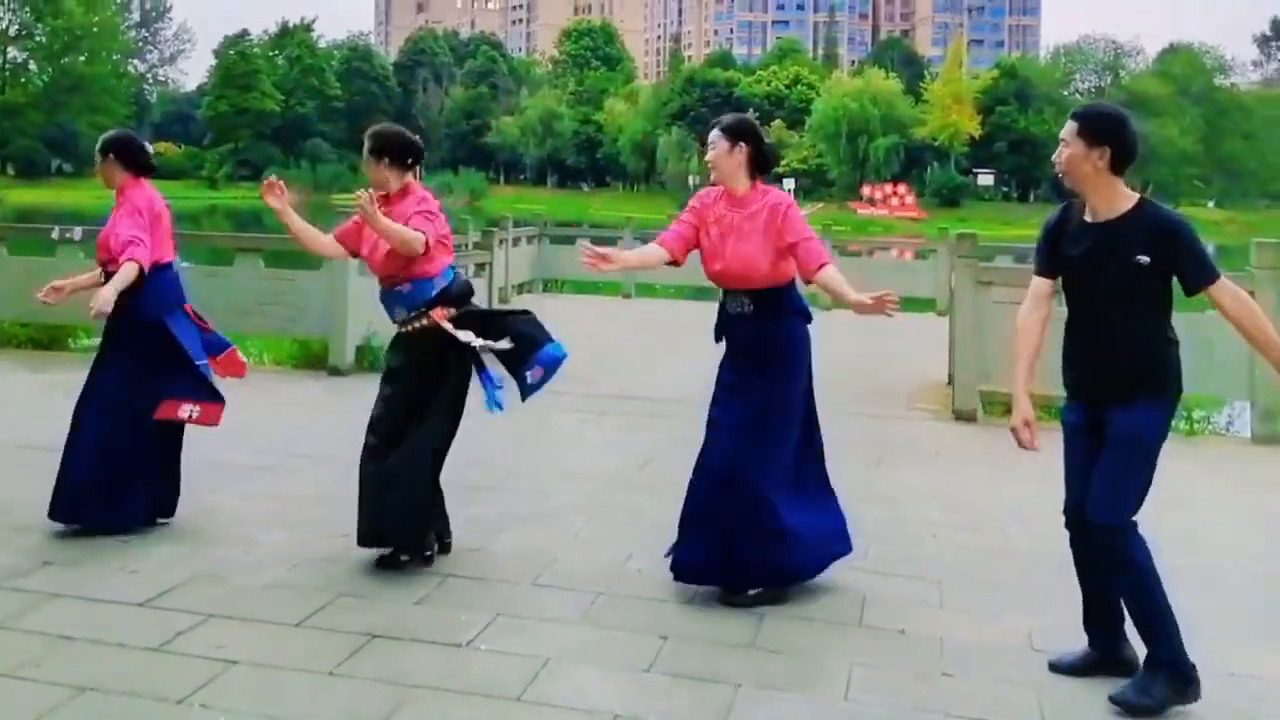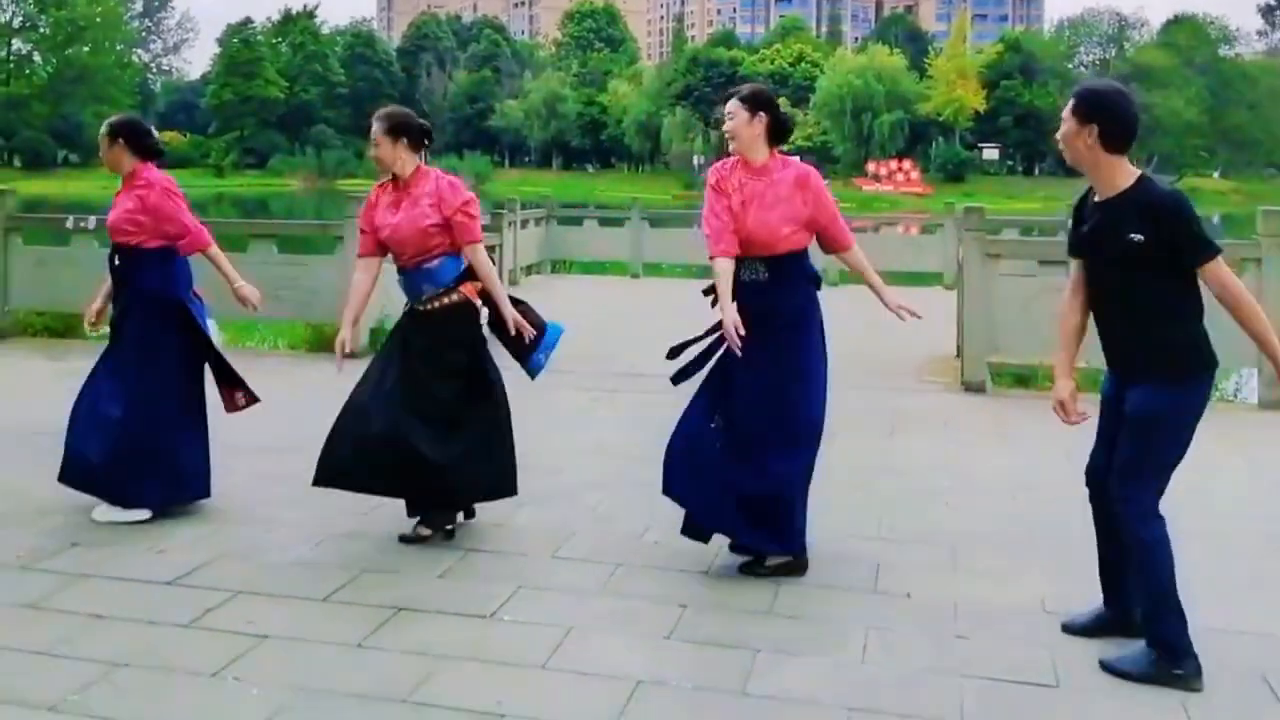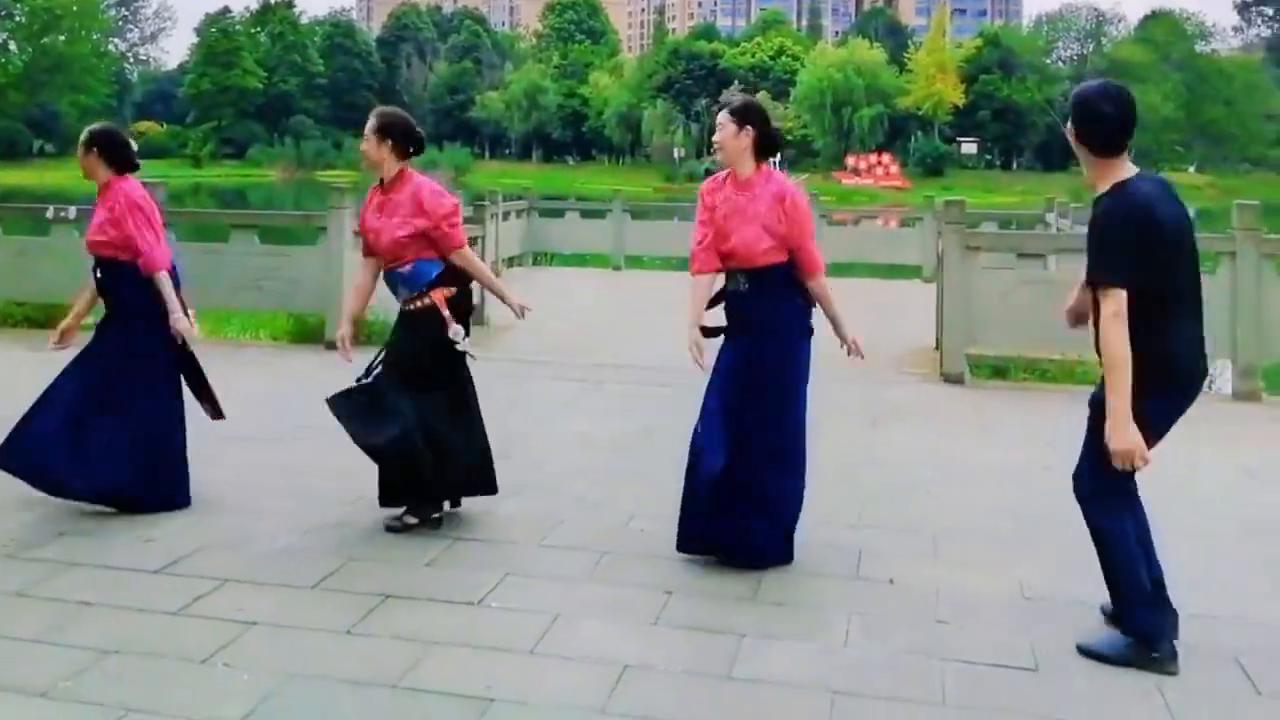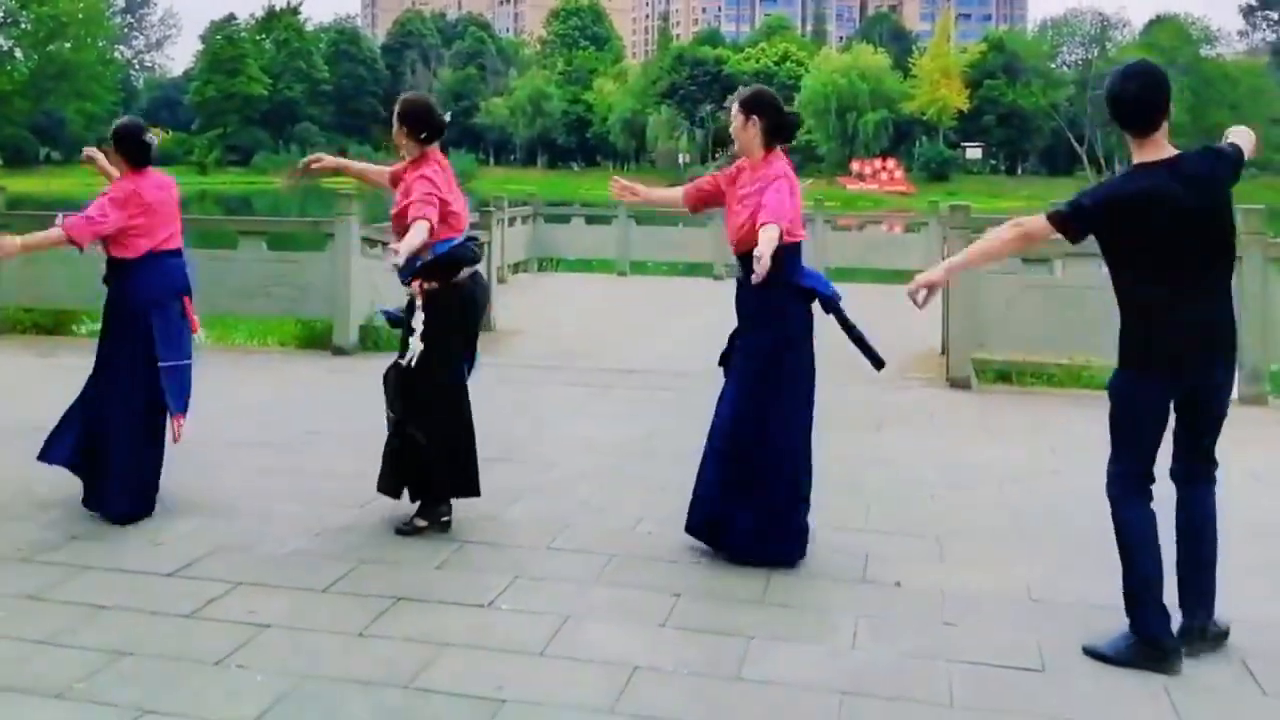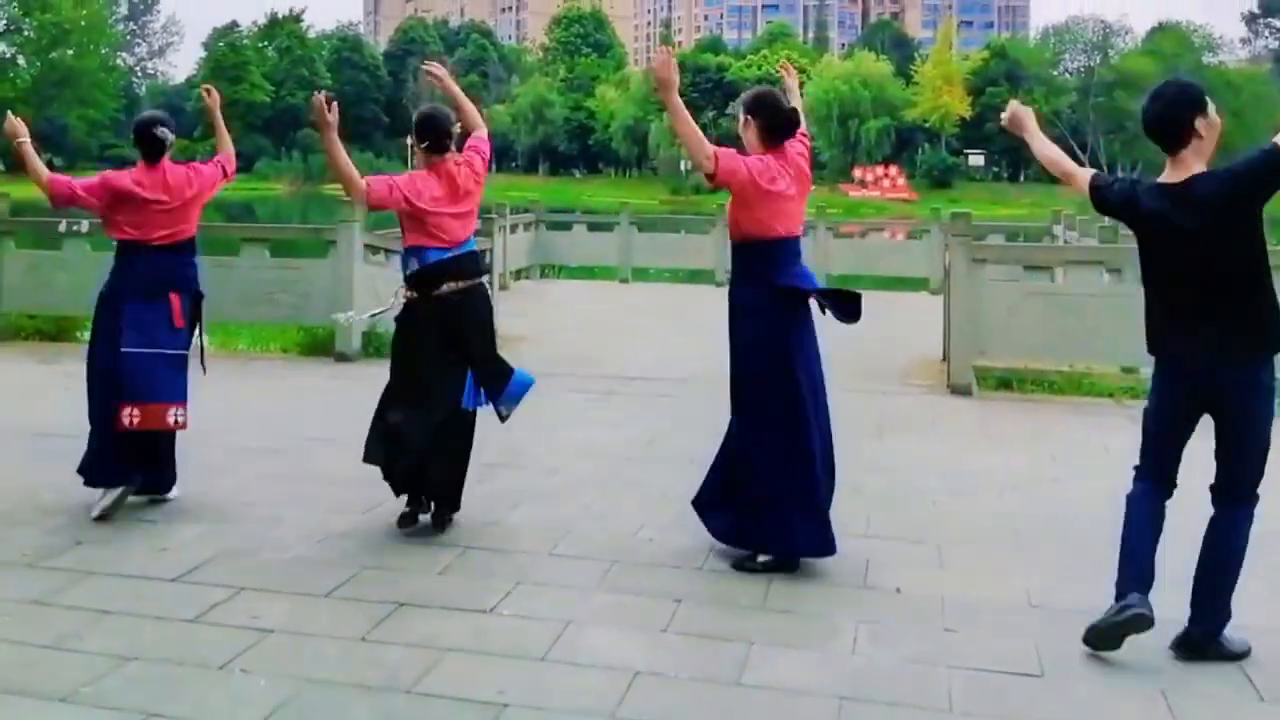
dt=0.2s
person 1, frame 1
left shoulder: (1161, 228)
right shoulder: (1062, 228)
left elbow: (1231, 300)
right elbow: (1036, 305)
right wrist: (1022, 393)
left hip: (1144, 399)
right hip: (1084, 397)
left knee: (1110, 519)
right knee: (1081, 517)
left ankle: (1171, 667)
right ankle: (1108, 644)
person 1, frame 2
left shoulder: (1163, 205)
right shoulder: (1088, 208)
left elbow: (1225, 285)
right elbow: (1078, 292)
right wrist: (1062, 372)
left hip: (1173, 378)
right hip: (1125, 374)
left knee: (1132, 499)
right knee: (1102, 482)
left ankle: (1173, 654)
right ankle: (1122, 606)
person 1, frame 3
left shoulder: (1119, 213)
right shoulder: (1154, 191)
left elbow: (1115, 318)
left wrist: (1119, 416)
right wrist: (1086, 295)
left hip: (1154, 375)
right hip: (1173, 368)
left knee: (1100, 487)
right knee: (1108, 479)
left ankle: (1148, 637)
right ankle: (1151, 606)
person 1, frame 4
left shoulder: (1114, 197)
right shoulder: (1212, 166)
left elbow: (1024, 233)
right elbow: (1244, 138)
left wrist: (945, 268)
right wrist: (1239, 134)
left hip: (1151, 362)
right hip: (1216, 355)
left knee: (1129, 485)
right knee: (1196, 478)
left ankle: (1152, 634)
right ankle: (1198, 620)
person 1, frame 5
left shoulder: (1138, 201)
left elbow: (1071, 173)
left wrist: (1029, 129)
left hip: (1176, 369)
left knee: (1151, 484)
left ankle: (1131, 597)
right ankle: (1203, 629)
person 2, frame 1
left shoulder: (777, 205)
right shoulder: (705, 204)
left elbow: (816, 263)
right elbow: (668, 247)
left wrist: (856, 300)
right wrist: (619, 260)
left hip: (778, 339)
right hip: (743, 340)
left knee: (754, 457)
right knee: (730, 451)
left ankle: (767, 572)
right ankle: (748, 561)
person 2, frame 2
left shoulder: (800, 177)
right shoulder: (721, 175)
left elbow: (840, 241)
right elbow: (720, 246)
left wrist: (883, 294)
right wrist: (727, 307)
left hip: (791, 308)
right hip: (747, 309)
left knee: (782, 422)
right knee: (740, 415)
left ankle: (786, 545)
right ankle: (757, 527)
person 2, frame 3
left shoulder: (783, 193)
right shoulder: (712, 191)
left elbow: (810, 269)
right elbow: (703, 263)
left wrist: (840, 327)
right wrist: (693, 325)
left hip: (781, 322)
right hip: (741, 321)
left knee: (770, 432)
right knee: (725, 428)
left ankle: (768, 542)
right ankle: (734, 531)
person 2, frame 4
left shoulder: (777, 176)
right shoulder: (739, 172)
left elbow: (773, 221)
right elbow: (693, 194)
left wrist: (764, 251)
right wrist: (643, 194)
left hip: (779, 307)
right hip: (757, 309)
left knee: (770, 423)
right knee: (742, 417)
left ankle: (776, 540)
right ankle: (748, 529)
person 2, frame 5
left shoulder: (752, 171)
right shoulder: (796, 159)
left elbow: (705, 156)
right elbow: (799, 126)
left wrist: (671, 93)
right wrist: (793, 88)
left hip: (763, 303)
right hip: (782, 301)
left knee: (772, 418)
right knee: (769, 412)
left ankle: (783, 541)
right ankle: (781, 528)
person 3, frame 1
left shoulder: (421, 204)
right shoulder: (374, 213)
left elbow: (415, 246)
right elbow: (330, 246)
left wrist: (375, 220)
right wrist: (284, 211)
left hip: (442, 330)
right hip: (417, 334)
left knee: (405, 436)
right knee: (400, 433)
left ankle: (416, 539)
right ankle: (428, 532)
person 3, frame 2
left shoulder: (447, 188)
right shoulder: (378, 200)
left elbow: (475, 252)
right elbow: (367, 267)
left wrist: (504, 305)
right wrist: (348, 325)
left hip: (457, 312)
right hip: (420, 315)
left knee: (445, 409)
right knee: (395, 405)
left ankle: (440, 510)
right ankle: (444, 503)
person 3, frame 3
left shoulder: (426, 195)
right shoulder: (374, 201)
left elbow: (460, 255)
right elbow: (369, 266)
left wrist: (503, 296)
right wrist: (348, 321)
left hip: (439, 311)
right hip: (414, 312)
left knee: (420, 404)
right knee: (420, 401)
left ankle: (426, 502)
right ankle: (440, 491)
person 3, frame 4
left shoulder: (424, 178)
right shoulder: (424, 166)
left elbow: (423, 225)
right elbow: (389, 175)
left wrist: (403, 246)
right wrist: (339, 163)
left hip: (443, 294)
right hip: (442, 292)
left knee: (429, 395)
right knee: (418, 390)
left ankle: (436, 503)
right ankle: (436, 493)
person 3, frame 5
left shoulder: (411, 186)
right shoulder: (469, 170)
left elbow: (360, 192)
right elbow: (479, 127)
left wrist: (330, 134)
right wrist: (449, 85)
left hip: (430, 302)
right hip: (469, 297)
left knee: (416, 396)
right knee: (454, 396)
left ankle: (419, 496)
right ankle: (441, 500)
person 4, frame 1
left shoulder: (133, 201)
right shoulder: (142, 197)
left elbow: (135, 257)
left wrist: (112, 291)
right wrist: (71, 286)
left hip: (143, 315)
right hip: (153, 311)
left knee: (115, 408)
right knee: (155, 406)
left ankle: (100, 508)
right ankle: (151, 502)
person 4, frame 2
left shoulder: (155, 186)
right shoulder: (131, 189)
left elbow: (196, 237)
right elbow: (125, 254)
left wrist: (236, 282)
right wrist: (103, 299)
left hip: (160, 299)
right hip: (142, 300)
left knee: (148, 393)
right knee: (163, 393)
left ankle: (136, 494)
right ankle: (169, 486)
person 4, frame 3
left shoulder: (126, 197)
right shoulder: (111, 197)
left elbow: (153, 257)
right elbow: (106, 270)
left wrist: (174, 309)
right wrist: (74, 317)
left hip: (145, 313)
right hip: (133, 310)
left knee: (137, 400)
right knee: (98, 392)
left ankle: (144, 489)
person 4, frame 4
left shoulder: (122, 193)
right shoulder: (164, 183)
left elbow: (82, 226)
right wrist: (107, 167)
left hip: (138, 298)
right hip: (167, 294)
left knee: (130, 397)
right knee: (132, 391)
left ankle: (124, 499)
right ankle: (125, 490)
person 4, frame 5
left shoulder: (118, 185)
right shoulder: (192, 179)
left elbow: (54, 186)
right elbow: (228, 162)
right wrist: (216, 114)
left hip: (131, 287)
right hip: (177, 289)
left knee: (117, 378)
right knee: (160, 383)
left ankle: (116, 473)
right ankle: (154, 478)
